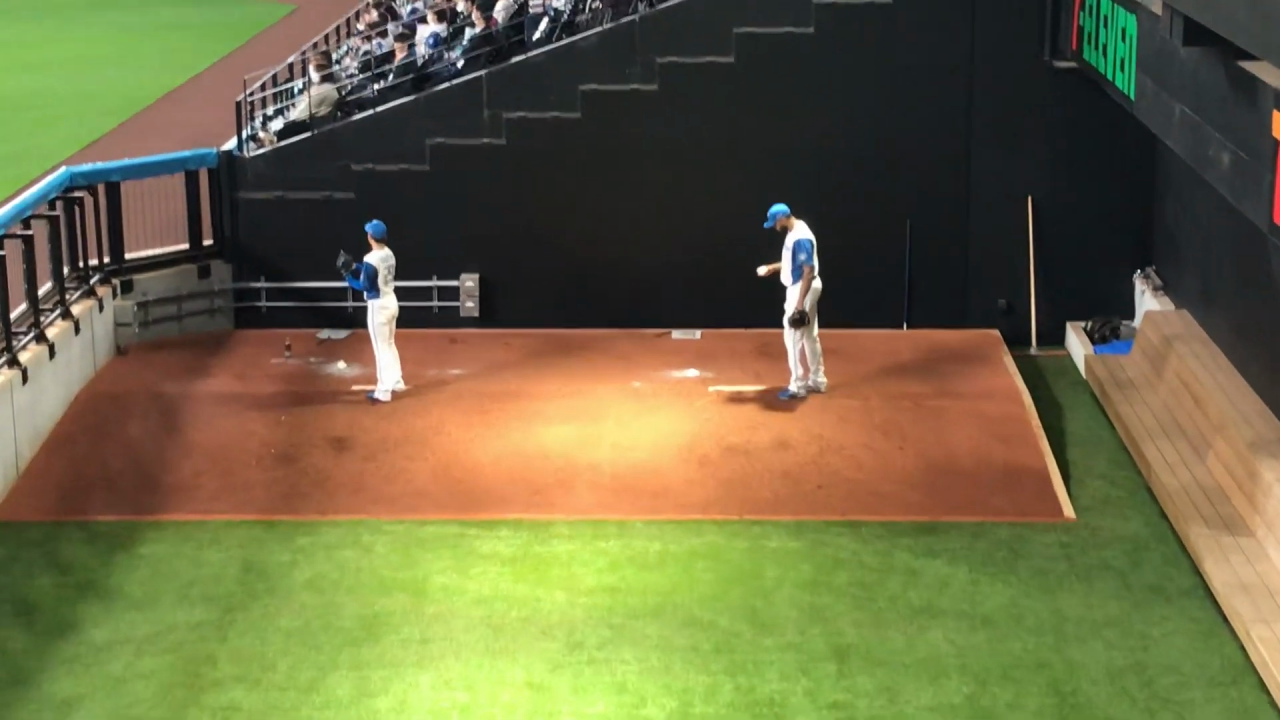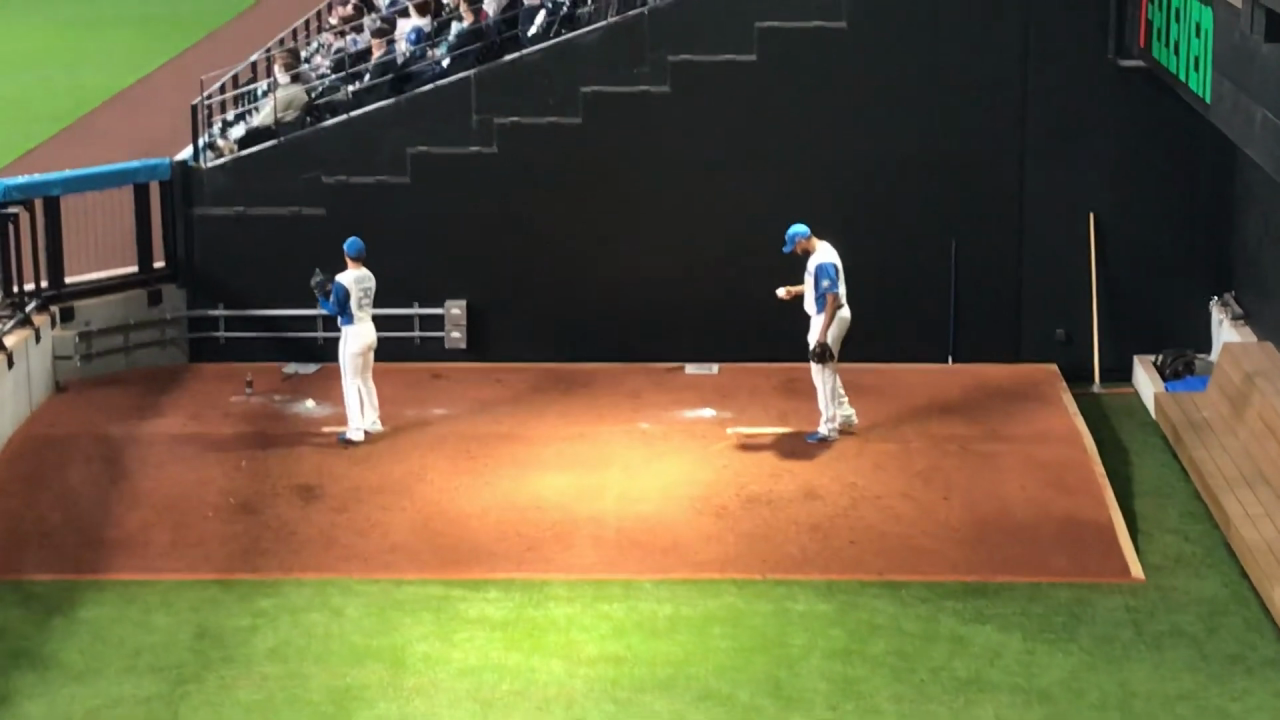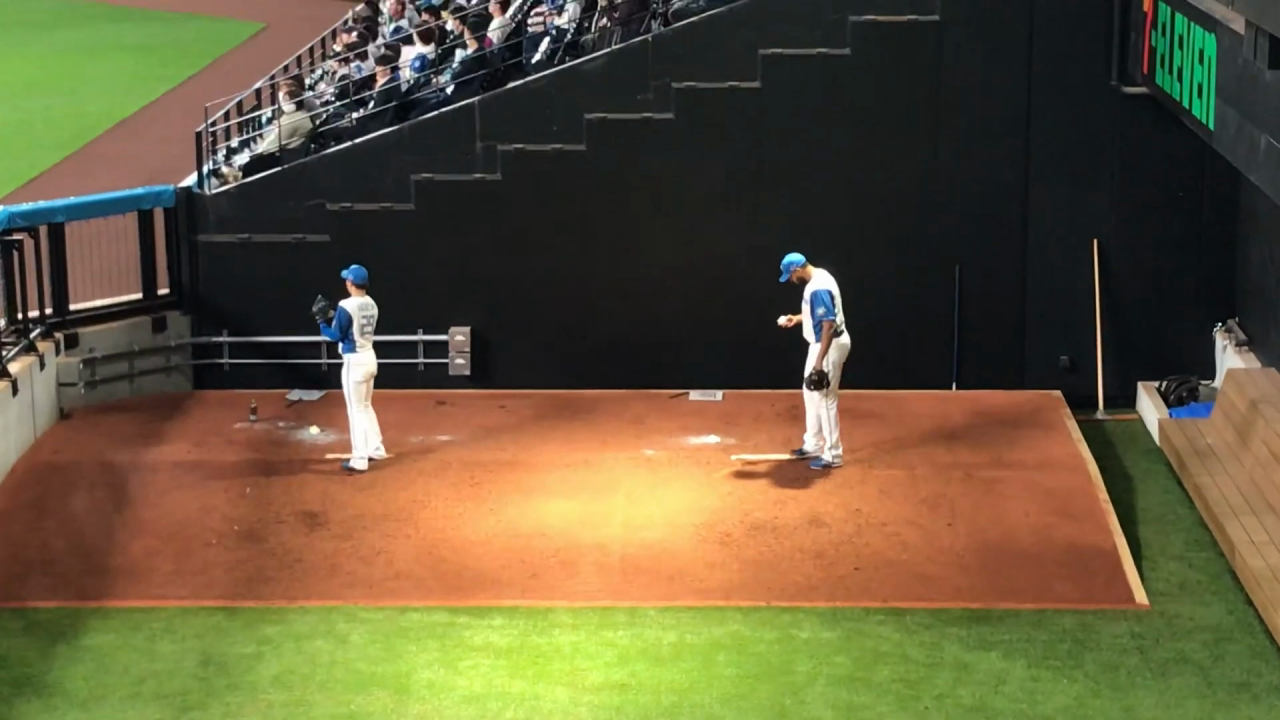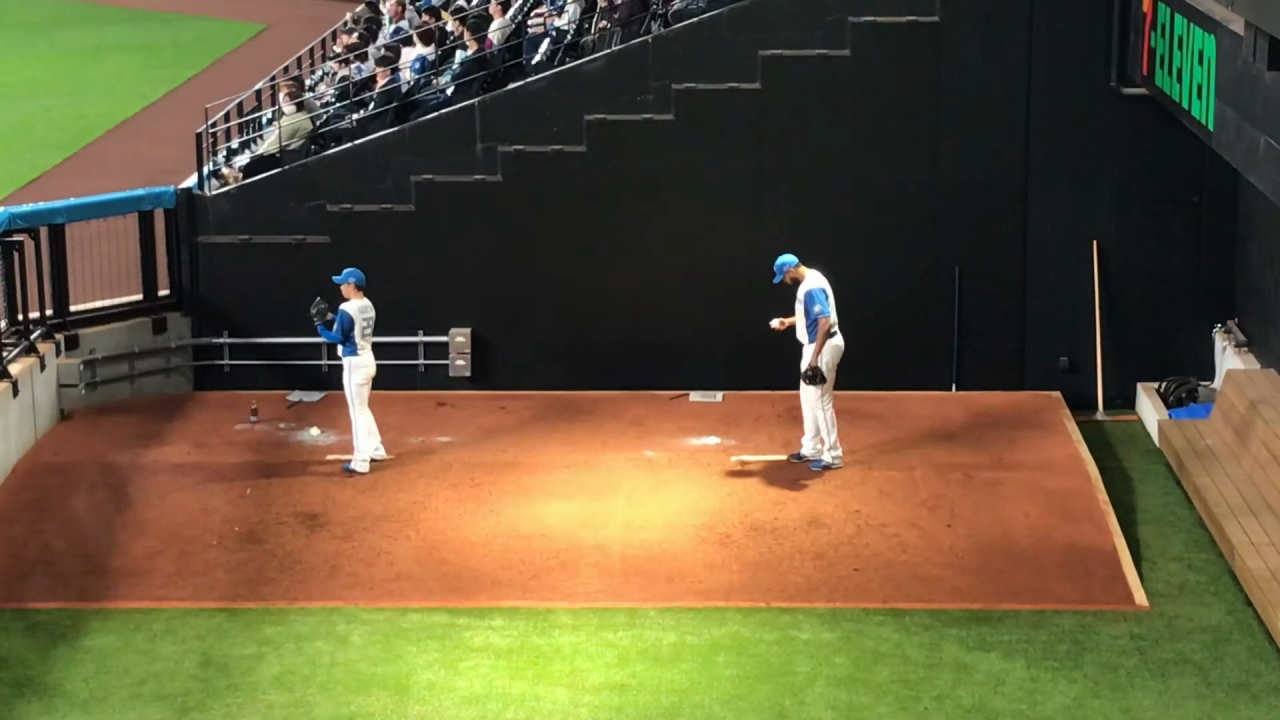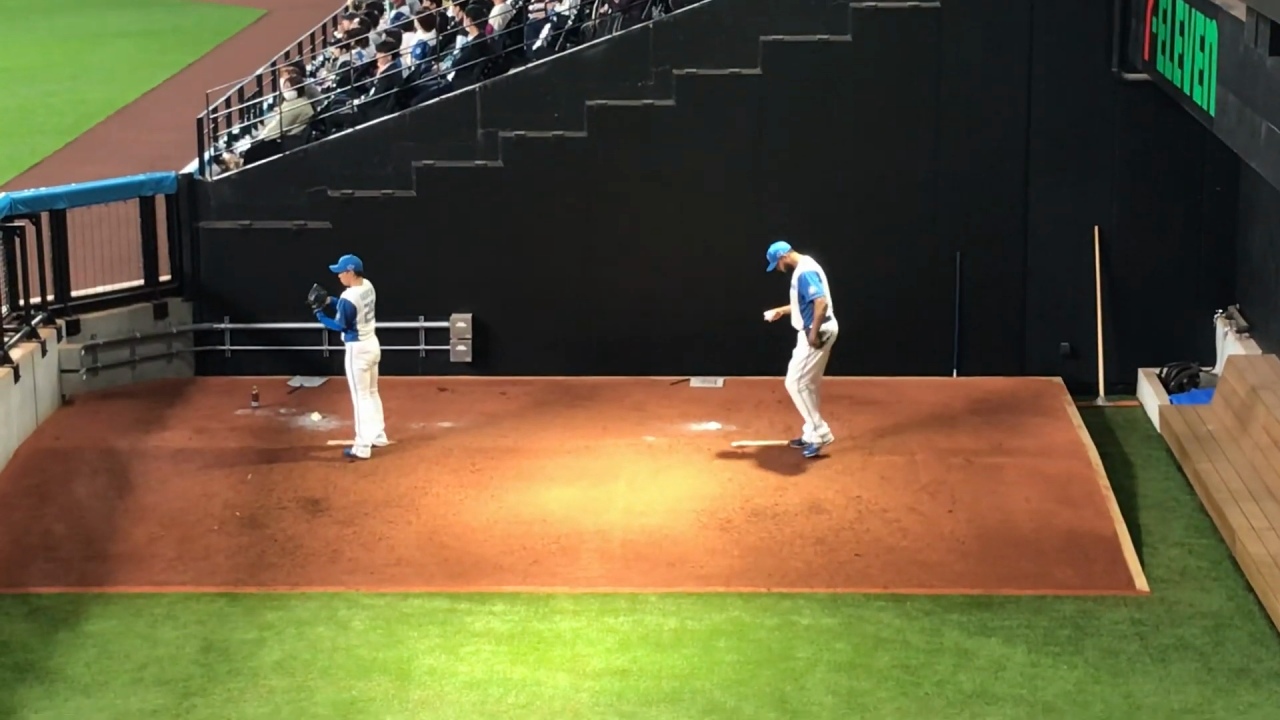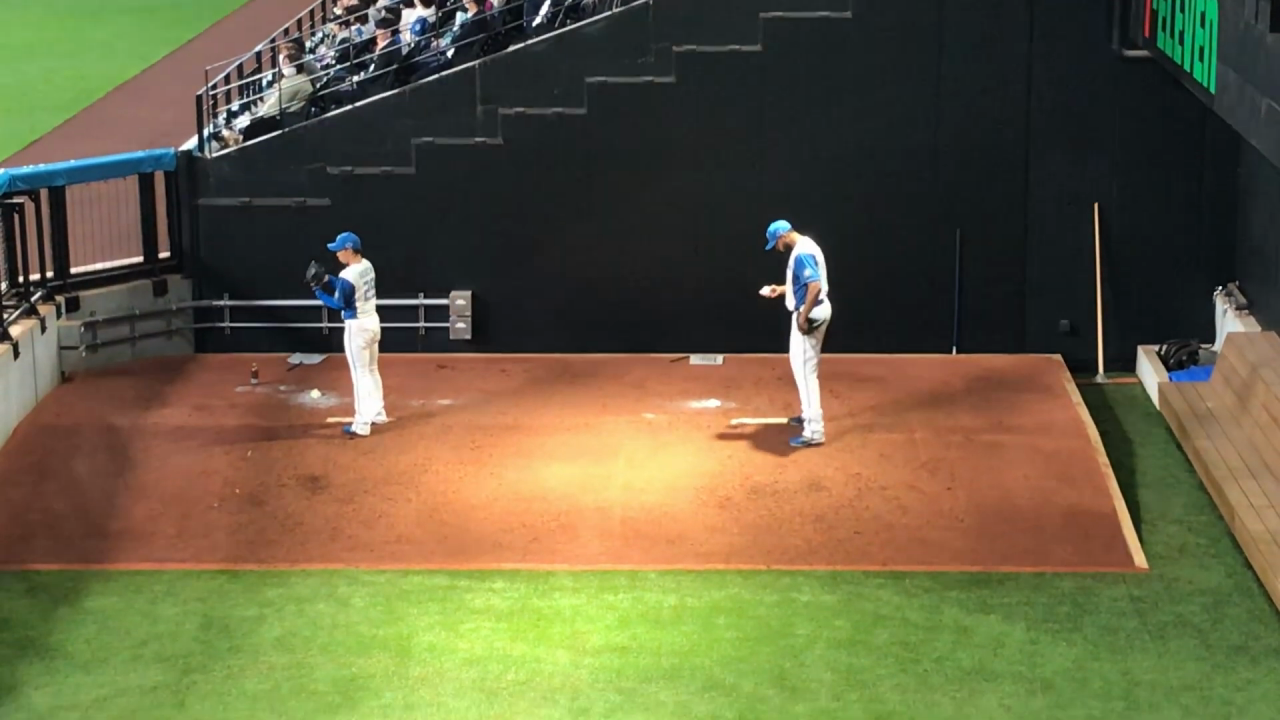
dt=0.3s
person 1, frame 1
left shoulder: (800, 237)
right shoulder: (794, 232)
left elbow: (808, 271)
left wrist: (800, 302)
right wrist: (773, 267)
left hip: (802, 289)
right hip: (799, 288)
left knee: (793, 335)
right knee: (809, 335)
left ankle: (798, 386)
right ankle: (817, 381)
person 1, frame 2
left shoulder: (824, 261)
right shoulder: (820, 252)
left elbow: (833, 299)
left wrist: (823, 334)
right wrist: (796, 289)
left hip: (830, 318)
right hip: (822, 317)
left knee: (822, 370)
right knee: (825, 369)
left ankle: (829, 428)
right ankle: (844, 415)
person 1, frame 3
left shoulder: (818, 288)
right shoulder: (818, 278)
left elbow: (829, 326)
left wrist: (819, 361)
right wrist: (798, 318)
left hip: (830, 345)
right hip: (820, 343)
left knee: (825, 398)
right knee: (811, 393)
left ankle: (832, 454)
right ankle: (813, 445)
person 1, frame 4
left shoulder: (812, 288)
right shoulder: (809, 282)
left elbow: (825, 322)
left wrist: (814, 356)
right wrist: (788, 321)
left hip: (824, 347)
right hip: (815, 346)
left knee: (821, 400)
right knee: (808, 398)
left ankle: (832, 456)
right ankle: (812, 448)
person 1, frame 5
left shoulder: (805, 272)
right shoulder: (802, 269)
left elbow: (821, 302)
left wrist: (814, 333)
right wrist: (782, 311)
left hip: (819, 331)
right hip: (812, 331)
left knee: (795, 382)
right knee: (808, 384)
left ankle: (820, 432)
right ankle: (811, 434)
person 1, frame 6
left shoulder: (801, 253)
right shoulder: (805, 247)
left elbow: (815, 286)
left wrist: (803, 316)
right wrist: (781, 289)
left hip: (811, 313)
right hip: (811, 312)
left knee: (806, 370)
right knee: (800, 364)
right ankle: (808, 414)
person 2, frame 1
left shoulder: (371, 259)
right shoulder: (389, 254)
left elbow: (365, 286)
left wrist: (348, 277)
right wrist: (356, 268)
left hip: (378, 305)
right hip: (390, 301)
left knee: (381, 348)
right knee: (389, 344)
left ankle: (383, 392)
right ankle: (396, 382)
person 2, frame 2
left shoulder: (343, 279)
right shoulder: (369, 276)
left elbow: (335, 309)
left wrist: (321, 297)
right wrist: (332, 290)
left hip: (353, 333)
right hip: (368, 330)
left knee: (350, 382)
right knee: (366, 379)
left ankle: (355, 431)
right ankle: (372, 423)
person 2, frame 3
left shoulder: (346, 306)
right shoulder: (371, 304)
left elbow: (336, 335)
left wrist: (322, 323)
right wrist: (334, 316)
left hip: (355, 361)
right hip: (369, 358)
left knee: (355, 410)
right knee: (366, 406)
left ankle: (359, 460)
right ankle: (376, 449)
person 2, frame 4
left shoulder: (347, 309)
right shoulder: (368, 305)
left elbow: (337, 337)
left wrist: (320, 327)
right wrist: (331, 318)
left hip: (354, 364)
right hip: (367, 360)
left knee: (357, 412)
right knee: (363, 409)
left ankle: (360, 462)
right ankle: (375, 449)
person 2, frame 5
left shoulder: (348, 297)
right shoulder: (368, 286)
left elbow: (340, 325)
left wrist: (320, 314)
right wrist: (330, 302)
left hip: (357, 349)
right hip: (372, 344)
left knee: (360, 397)
right knee: (371, 393)
left ankle: (362, 447)
right ankle: (378, 436)
person 2, frame 6
left shoulder: (347, 276)
right shoulder: (367, 265)
left elbow: (339, 304)
left wrist: (319, 292)
right wrist: (328, 280)
left hip: (357, 326)
right hip: (373, 321)
left knee: (360, 375)
right knee: (372, 370)
left ankle: (361, 425)
right ankle: (377, 413)
